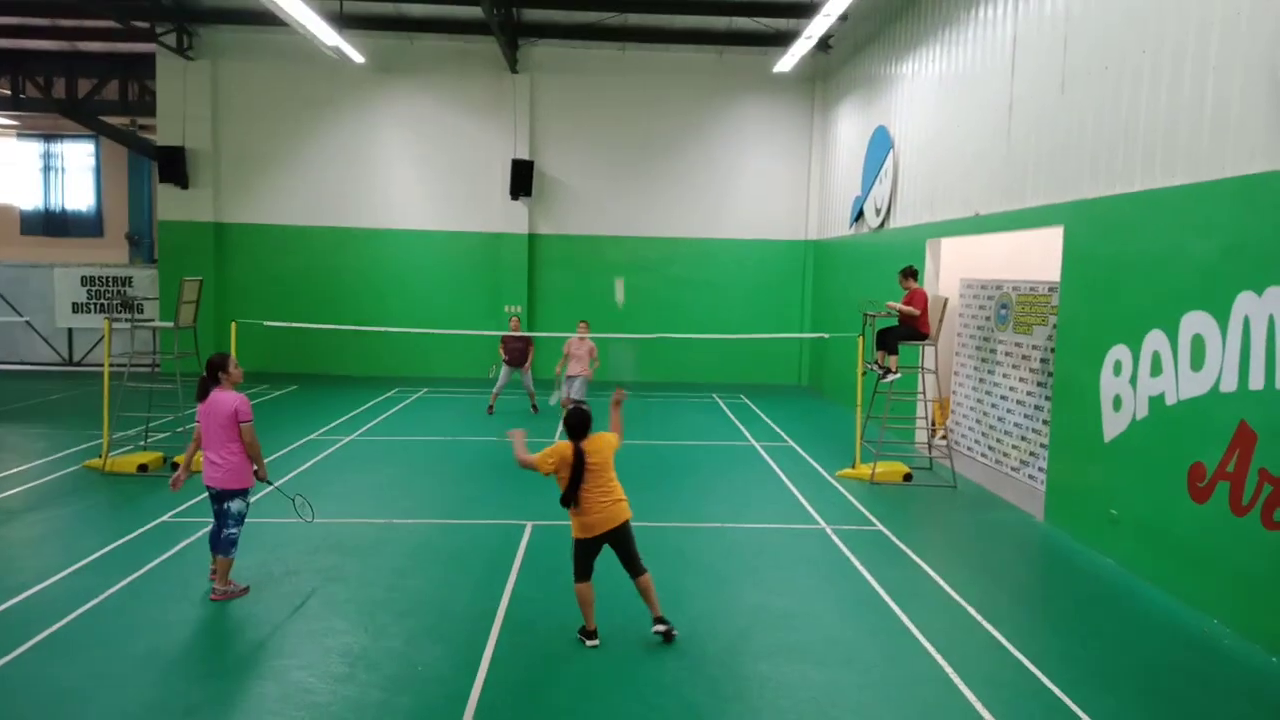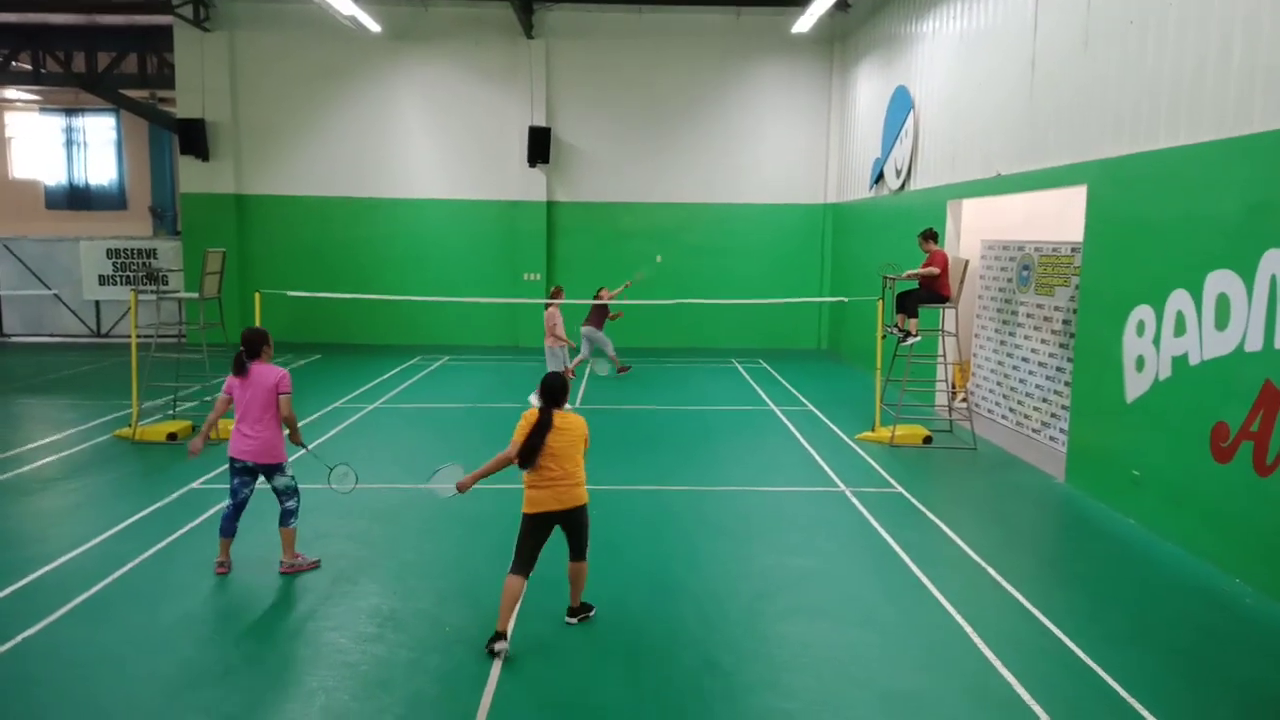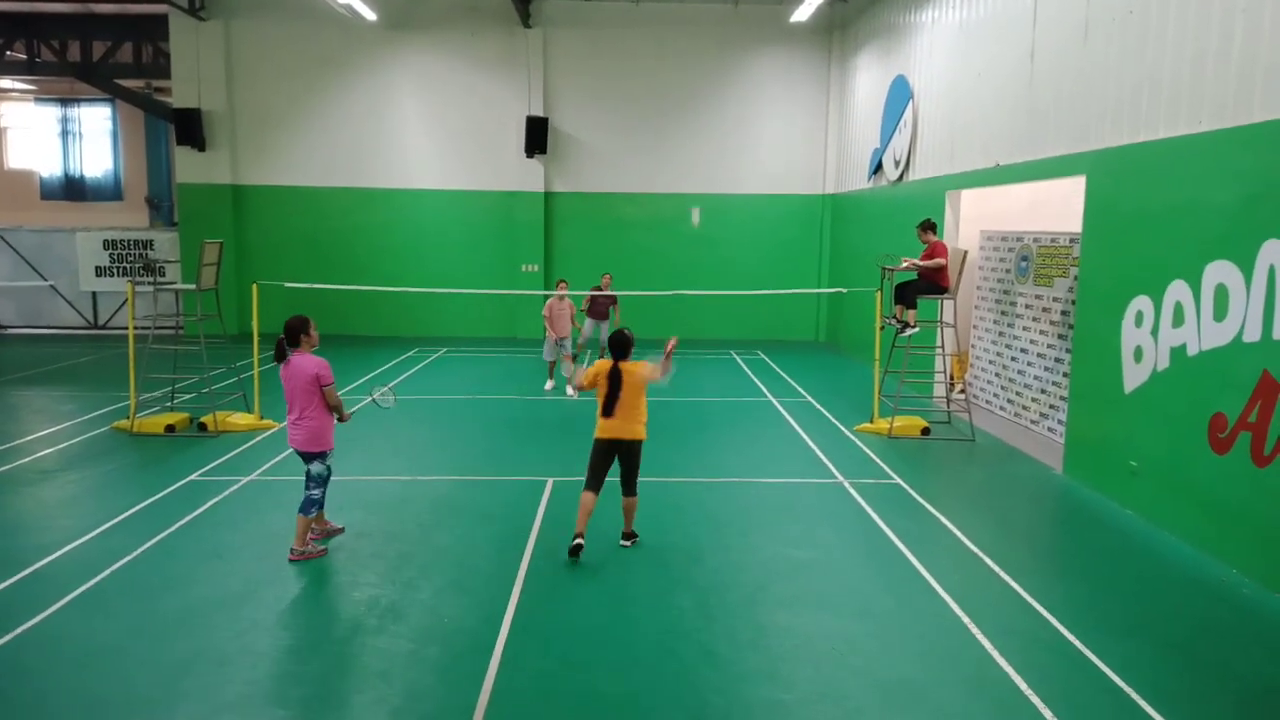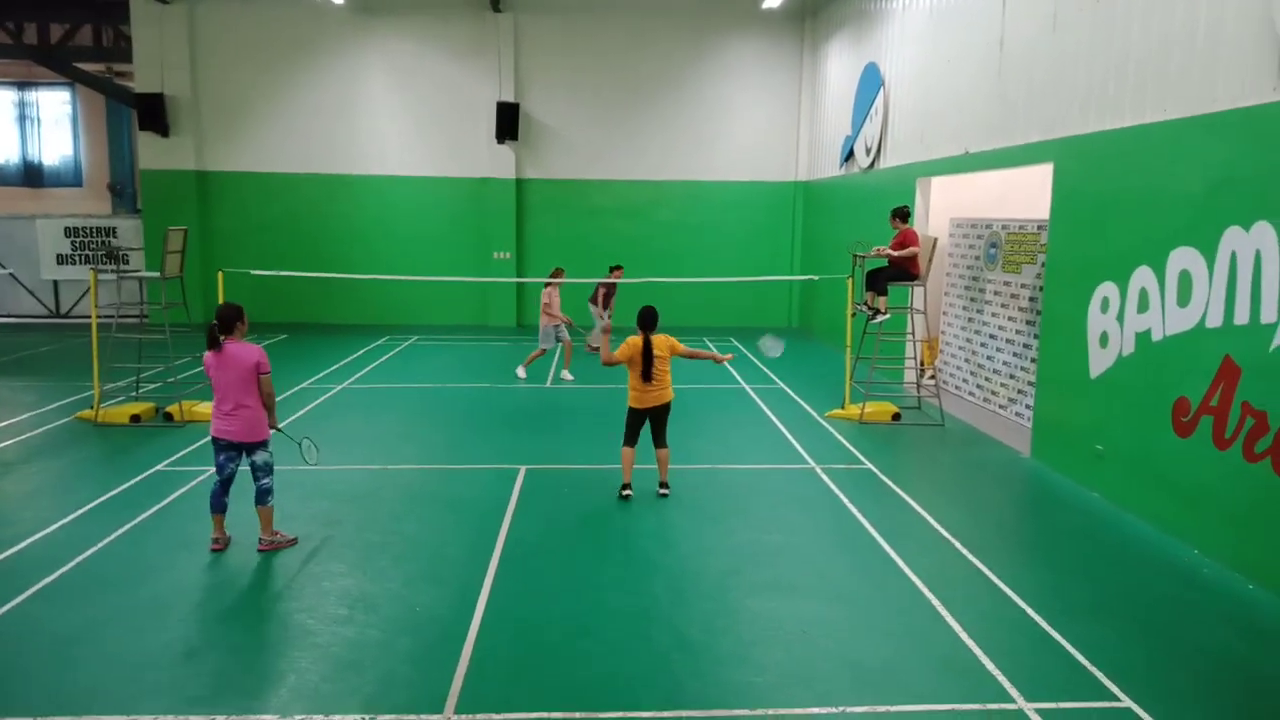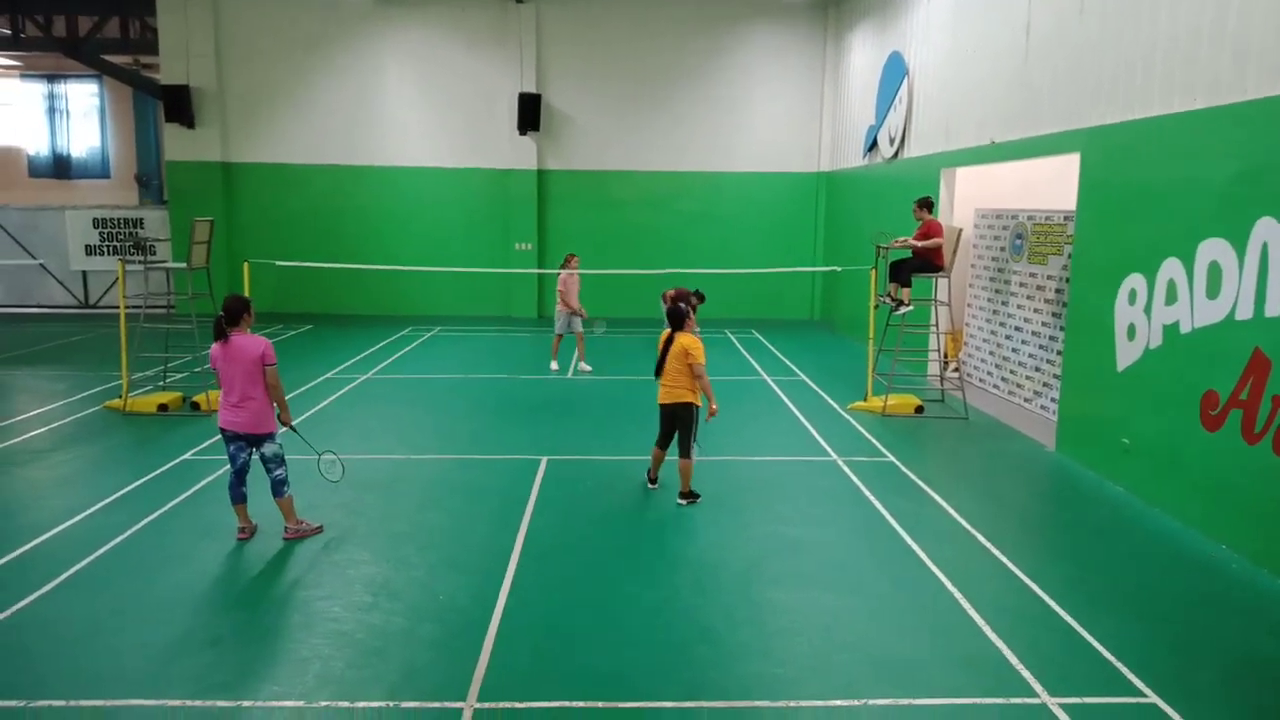
dt=1s
person 1, frame 1
left shoulder: (205, 401)
right shoulder: (239, 400)
left elbow: (196, 440)
right elbow: (249, 441)
left wrist: (183, 469)
right wrist: (260, 466)
left hip: (212, 476)
right hip: (236, 478)
left knee: (220, 524)
right knee: (232, 529)
left ankle: (216, 569)
right ankle: (221, 586)
person 1, frame 2
left shoulder: (235, 377)
right shoulder: (279, 375)
left elbow: (218, 410)
right elbow: (286, 413)
left wrist: (200, 437)
right wrist: (296, 434)
left hip: (240, 452)
right hip: (271, 453)
left knee: (235, 504)
right knee: (290, 500)
left ankle: (222, 559)
right ankle: (290, 559)
person 1, frame 3
left shoulder: (285, 365)
right shoulder: (319, 364)
right elbow: (333, 402)
right wrist: (342, 414)
left hip: (297, 435)
right hip: (316, 438)
left knee: (319, 480)
right knee: (314, 489)
left ankle: (320, 525)
right ankle: (299, 546)
person 1, frame 4
left shoulder: (210, 356)
right shoulder: (256, 353)
right elbow: (267, 393)
right wrist: (271, 417)
left hip: (222, 430)
right hip: (253, 430)
left knee: (222, 481)
right knee: (263, 481)
left ankle: (218, 536)
right ankle: (267, 536)
person 1, frame 5
left shoulder: (217, 348)
right shoulder: (262, 345)
left elbow: (223, 384)
right elbow: (273, 384)
right wrist: (284, 411)
left hip: (229, 422)
right hip: (260, 422)
left knee: (238, 473)
right knee: (277, 472)
left ankle: (244, 525)
right ankle: (292, 525)
person 2, frame 1
left shoulder: (558, 453)
right shoulder: (603, 443)
left elbow: (523, 460)
right elbow: (617, 434)
left wrist: (518, 438)
right wrist: (616, 406)
left hip: (586, 527)
right hip: (618, 517)
left knee: (582, 576)
right knee: (636, 567)
left ankle: (590, 631)
right ankle: (659, 619)
person 2, frame 2
left shoulder: (531, 418)
right shoulder: (579, 423)
left elbow: (510, 455)
left wrist: (473, 477)
left hip: (538, 503)
right hip: (574, 500)
left knee: (519, 567)
right knee: (578, 553)
left ankle: (501, 634)
right ankle: (576, 608)
person 2, frame 3
left shoulder: (600, 367)
right shoulder: (640, 369)
left elbow: (580, 385)
right elbow: (663, 371)
left wrist: (578, 372)
right wrist: (668, 355)
left hip: (605, 435)
right hip: (632, 436)
left knee: (591, 486)
right knee: (629, 487)
left ankle: (579, 535)
right ankle: (628, 533)
person 2, frame 4
left shoulder: (632, 343)
right shoulder: (666, 341)
left elbow: (607, 360)
right elbow: (690, 353)
left wrist: (605, 336)
right wrist: (716, 356)
left hip: (638, 402)
right hip: (663, 400)
left knee: (629, 442)
right knee: (660, 441)
left ankle: (626, 485)
right ankle: (663, 484)
person 2, frame 5
left shoulder: (666, 336)
right shoulder: (692, 342)
right elbow: (700, 375)
right wrist: (712, 402)
left hip: (665, 399)
right hip: (686, 401)
left knee: (662, 440)
right knee: (686, 448)
left ankle: (652, 477)
right ankle: (685, 493)
